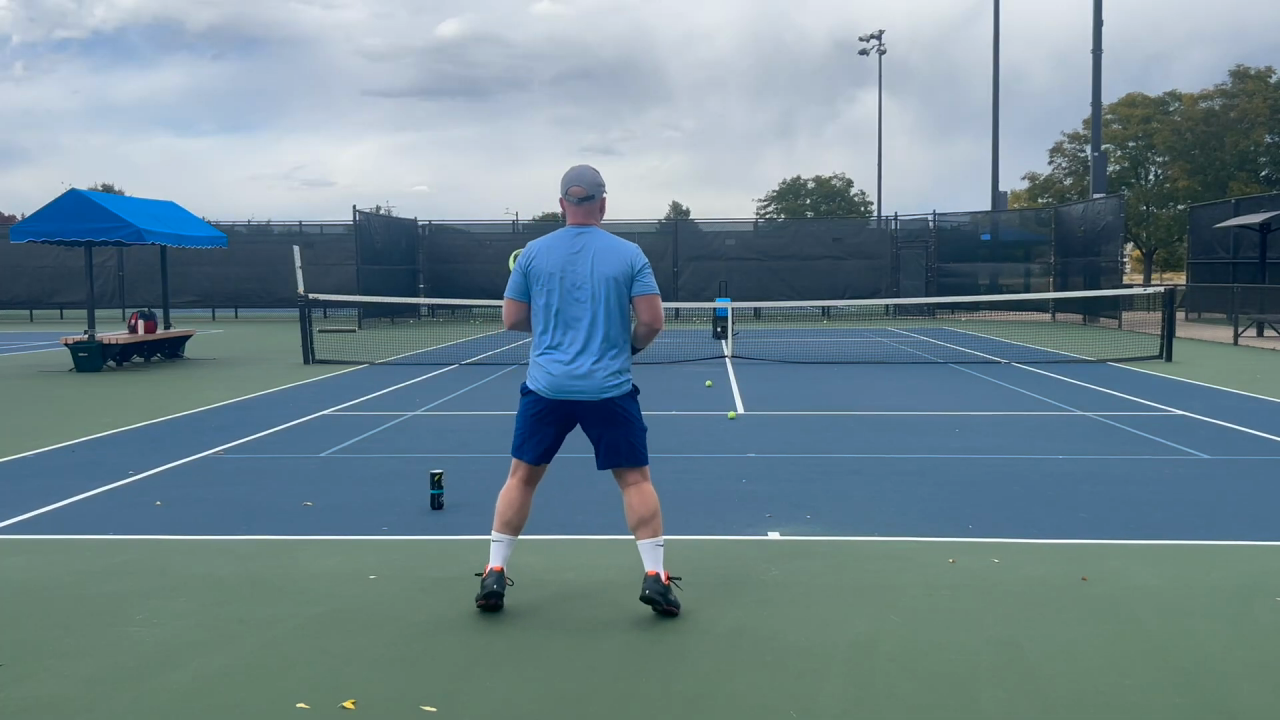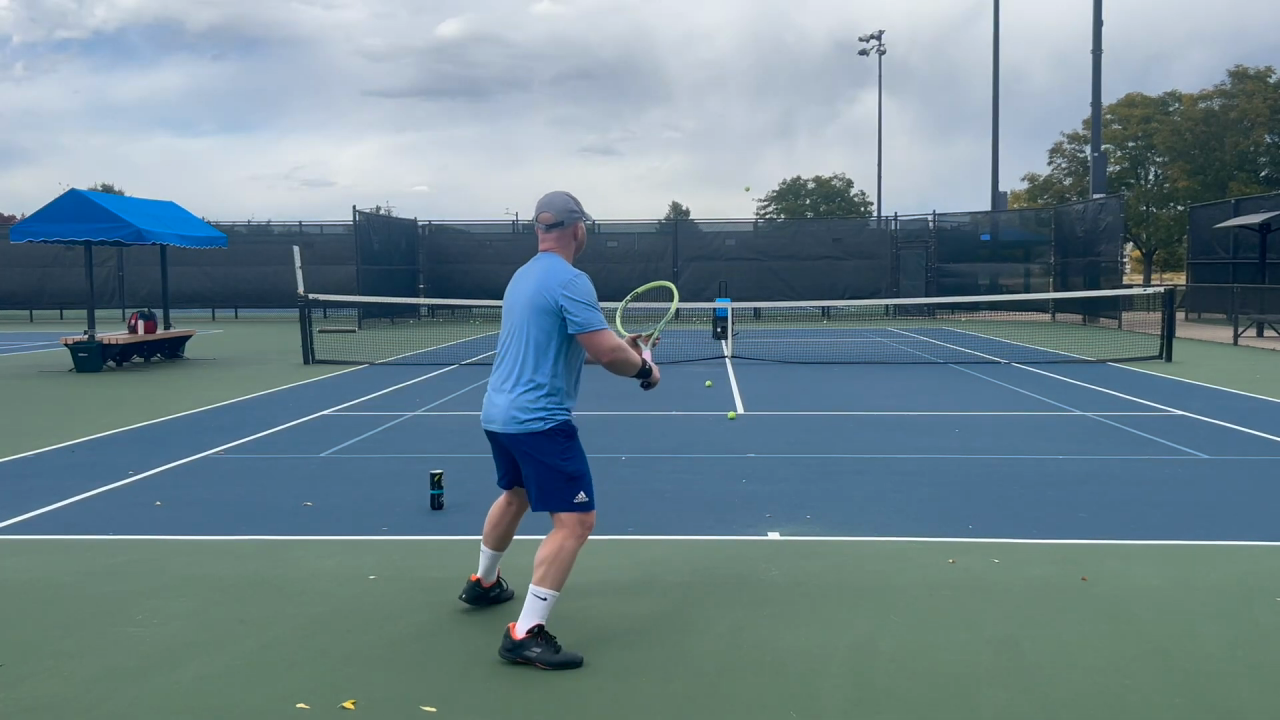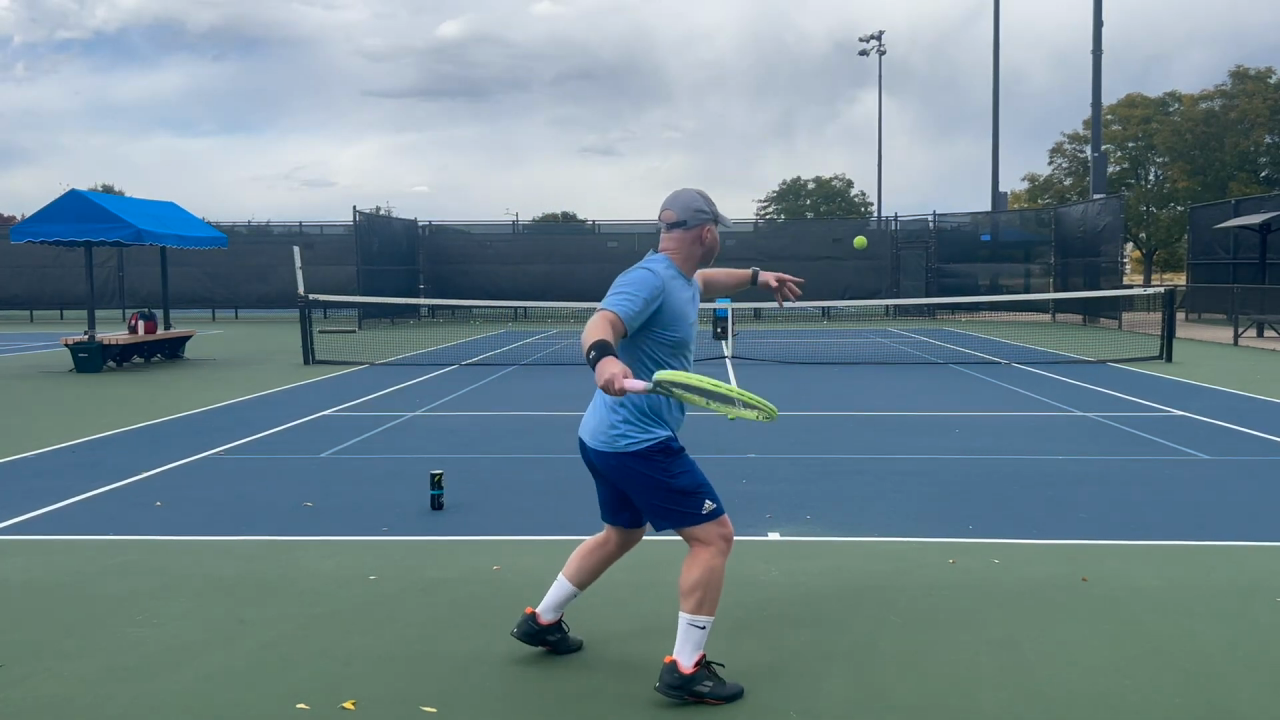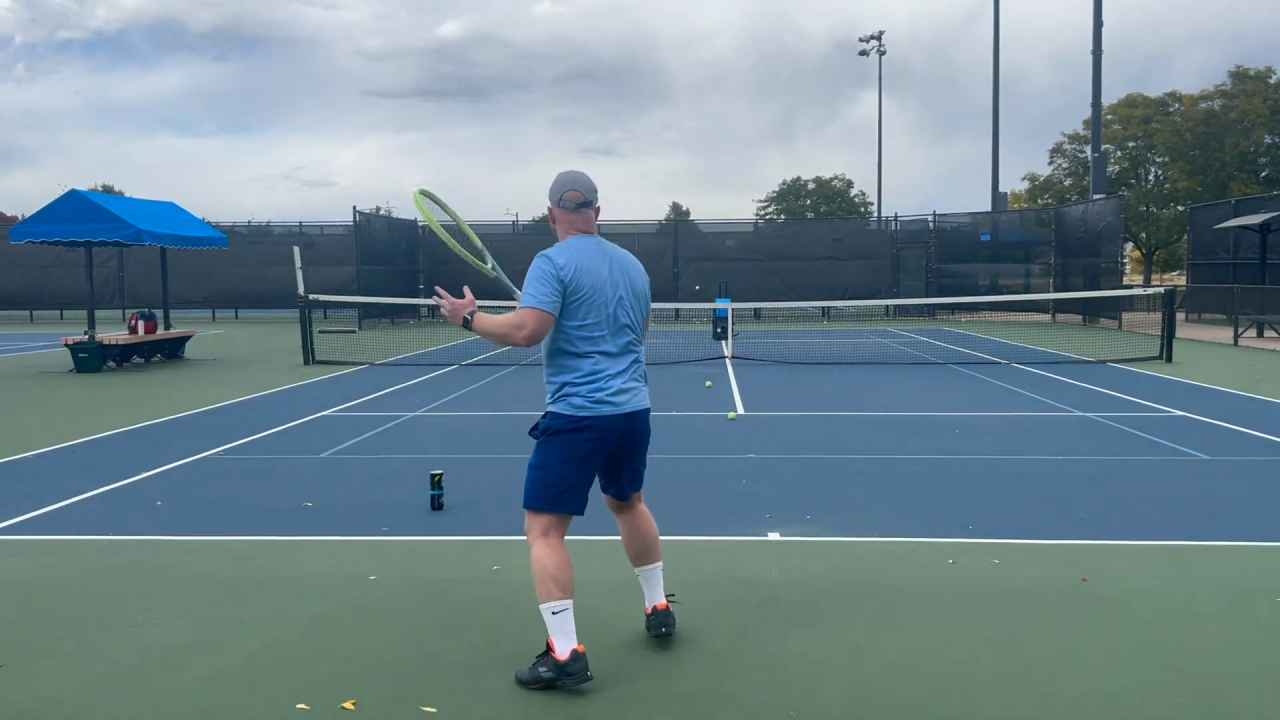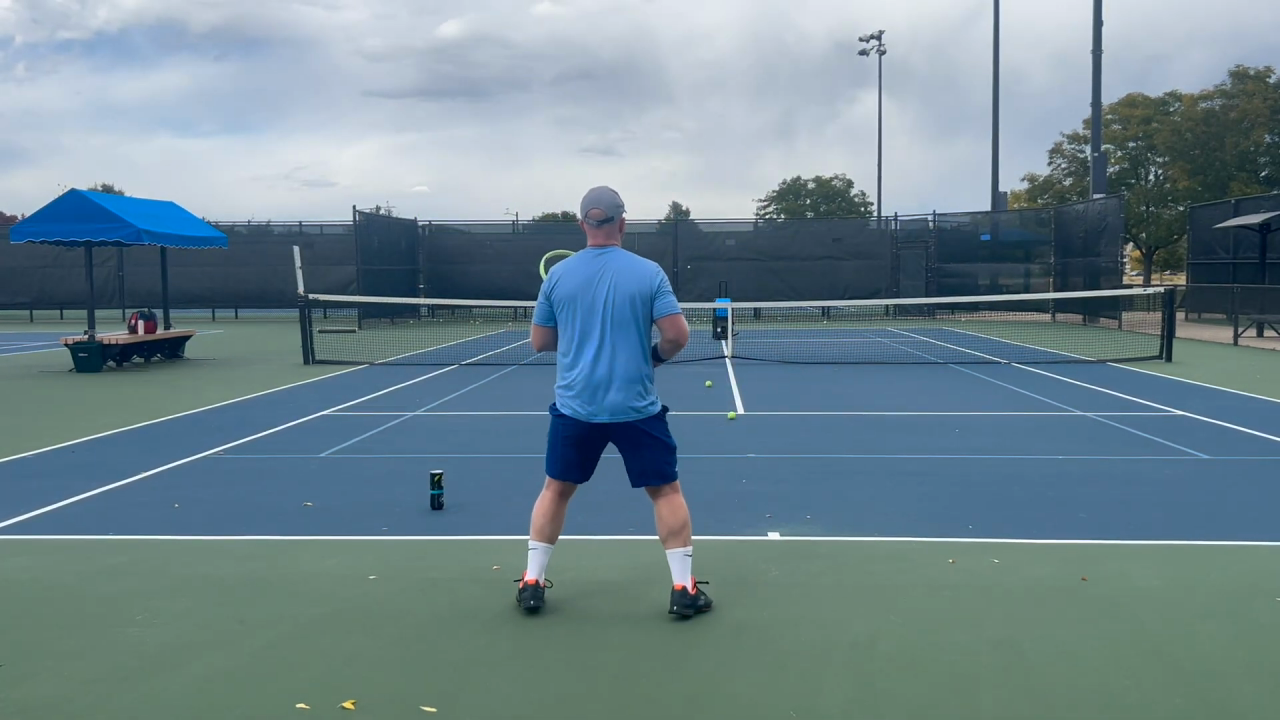
dt=1s
person 1, frame 1
left shoulder: (534, 252)
right shoulder: (629, 254)
left elbow: (513, 319)
right elbow: (654, 320)
left hip: (547, 387)
right hip: (609, 389)
left knee: (522, 477)
right knee: (635, 480)
left ankle: (495, 575)
right ankle: (655, 577)
person 1, frame 2
left shoulder: (523, 276)
right shoulder: (571, 281)
right elbow: (605, 353)
left wrist: (617, 345)
right wrist: (645, 369)
left hip: (498, 414)
right hip: (540, 421)
left knee: (516, 494)
right knee: (574, 522)
left ankle: (483, 582)
right ankle: (524, 634)
person 1, frame 3
left shoulder: (679, 278)
right shoulder: (649, 279)
left elbow: (705, 280)
right elbow: (600, 323)
left wrist: (757, 277)
right wrist: (601, 358)
left hip: (611, 439)
right hip: (638, 444)
left knee: (620, 533)
right knee: (713, 537)
left ankle: (541, 620)
right ankle: (685, 668)
person 1, frame 4
left shoulder: (554, 261)
right shoulder: (634, 265)
left elbow: (527, 331)
left wrist: (469, 317)
left hip: (578, 416)
right hip: (633, 410)
left knee: (543, 529)
right knee: (628, 505)
left ankle: (566, 655)
right ankle: (659, 608)
person 1, frame 5
left shoulder: (557, 275)
right shoulder: (649, 273)
left elbow: (540, 342)
right elbow: (677, 336)
right wrist: (657, 354)
left hip: (574, 409)
right hip: (636, 410)
left knee: (555, 491)
right knee: (666, 492)
left ankle: (531, 583)
right ankle: (684, 589)
